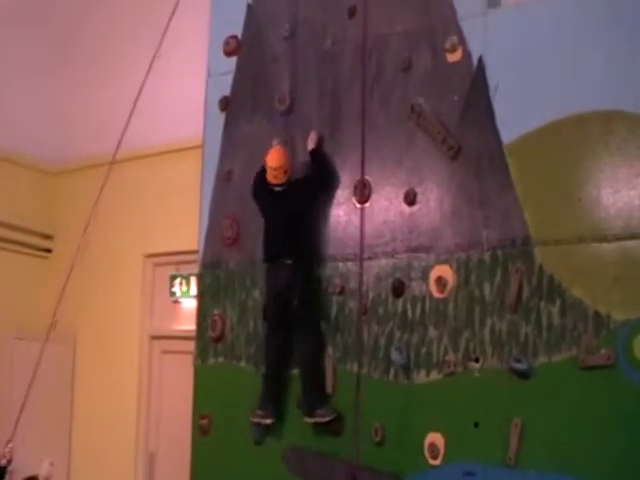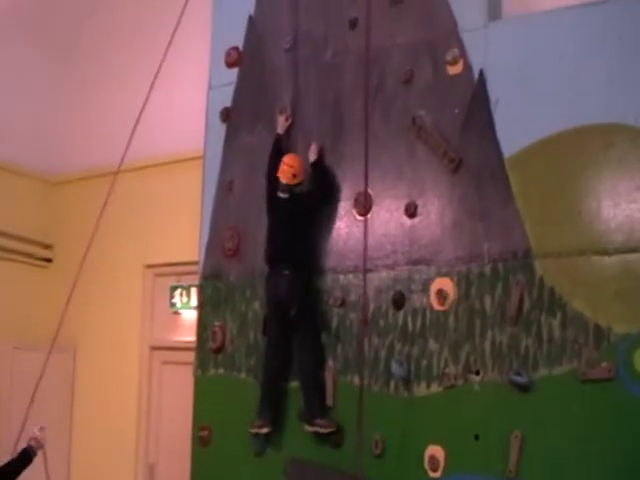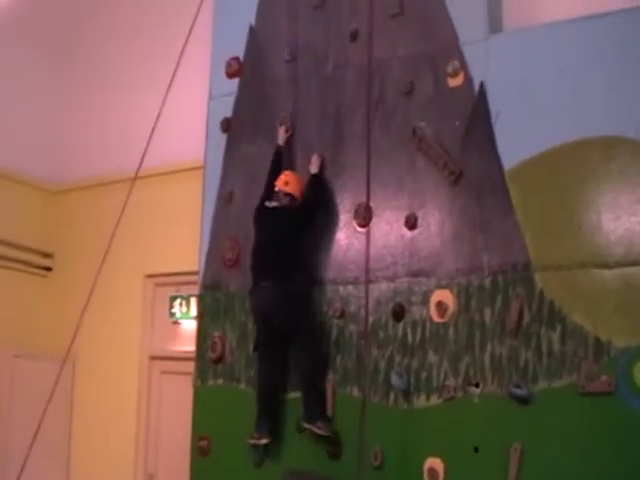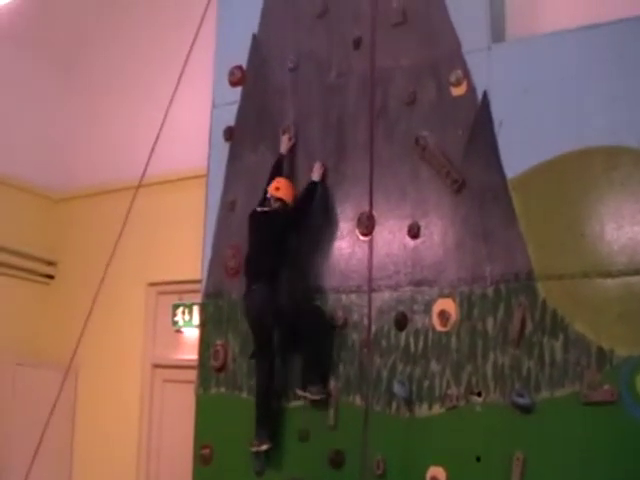
dt=0.4s
person 1, frame 1
left shoulder: (264, 195)
right shoulder: (299, 192)
left elbow: (257, 184)
right elbow: (325, 178)
left wrist: (269, 162)
right wrist: (313, 149)
left hip: (274, 272)
right hip: (298, 271)
left knee: (275, 340)
right knee: (308, 338)
left ankle: (268, 406)
right ankle: (313, 405)
person 1, frame 2
left shoulder: (273, 201)
right shoulder: (305, 204)
left elbow: (270, 168)
right elbow: (326, 189)
left wrist: (279, 133)
right wrist: (315, 160)
left hip: (275, 280)
right hip: (298, 281)
left knee: (275, 349)
right knee: (307, 348)
left ankle: (265, 416)
right ankle: (314, 414)
person 1, frame 3
left shoulder: (261, 212)
right shoulder: (291, 216)
left elbow: (271, 178)
right elbow: (312, 202)
left wrist: (280, 145)
right wrist: (315, 173)
left hip: (259, 292)
right hip: (283, 292)
left knee: (268, 360)
right knee: (307, 351)
left ankle: (263, 427)
right ankle: (314, 415)
person 1, frame 4
left shoulder: (255, 216)
right shoulder: (278, 220)
left elbow: (272, 183)
right elbow: (301, 207)
left wrist: (282, 154)
right wrist: (314, 180)
left hip: (251, 296)
right hip: (271, 294)
left knee: (264, 363)
left ankle: (262, 433)
right ankle: (309, 382)
